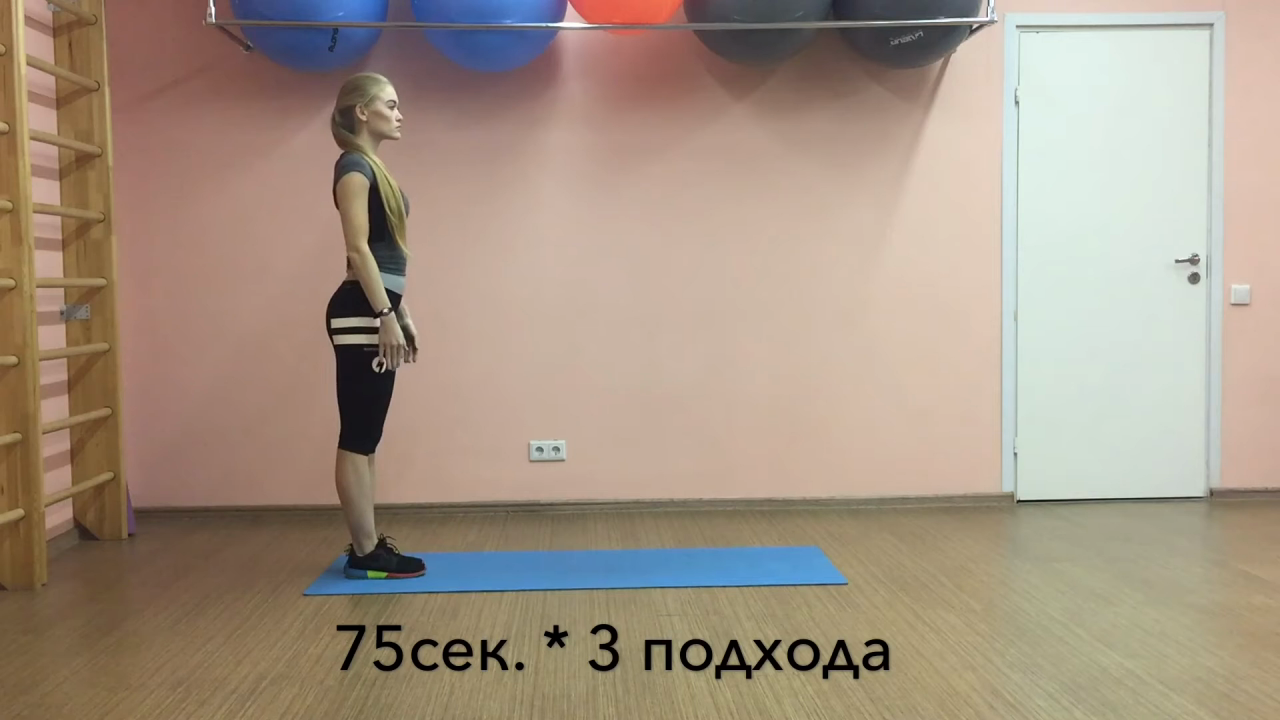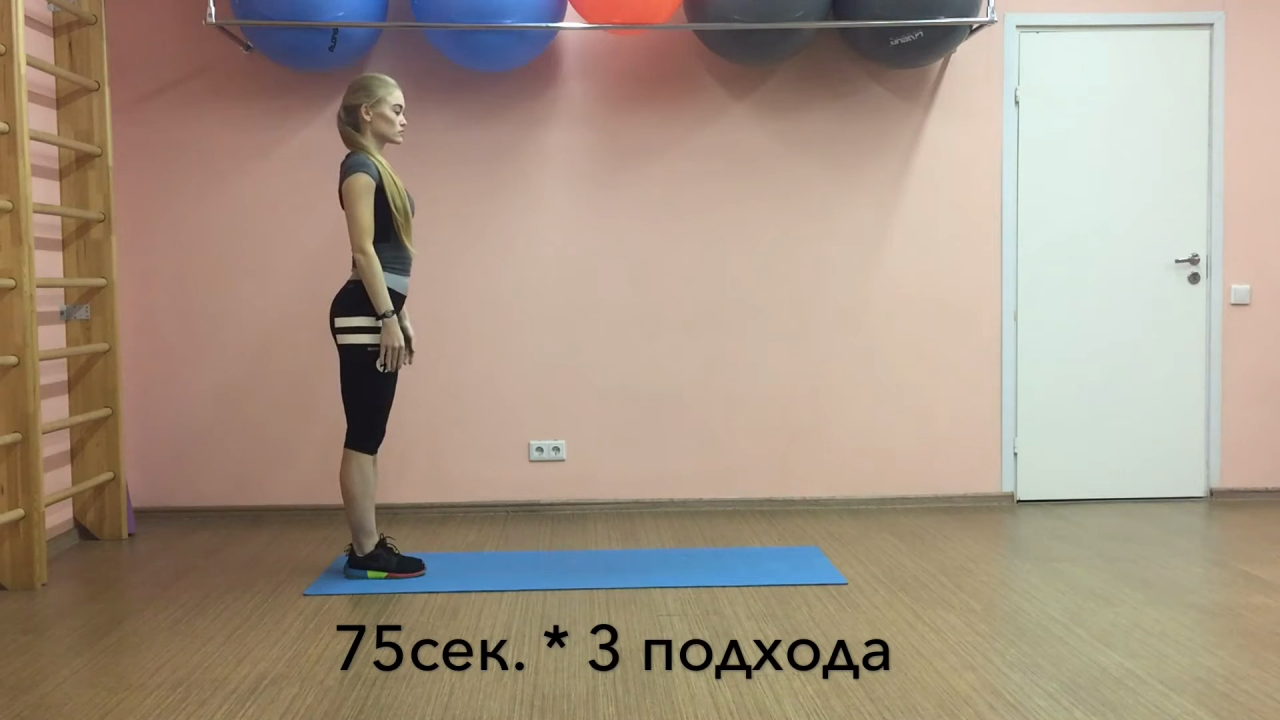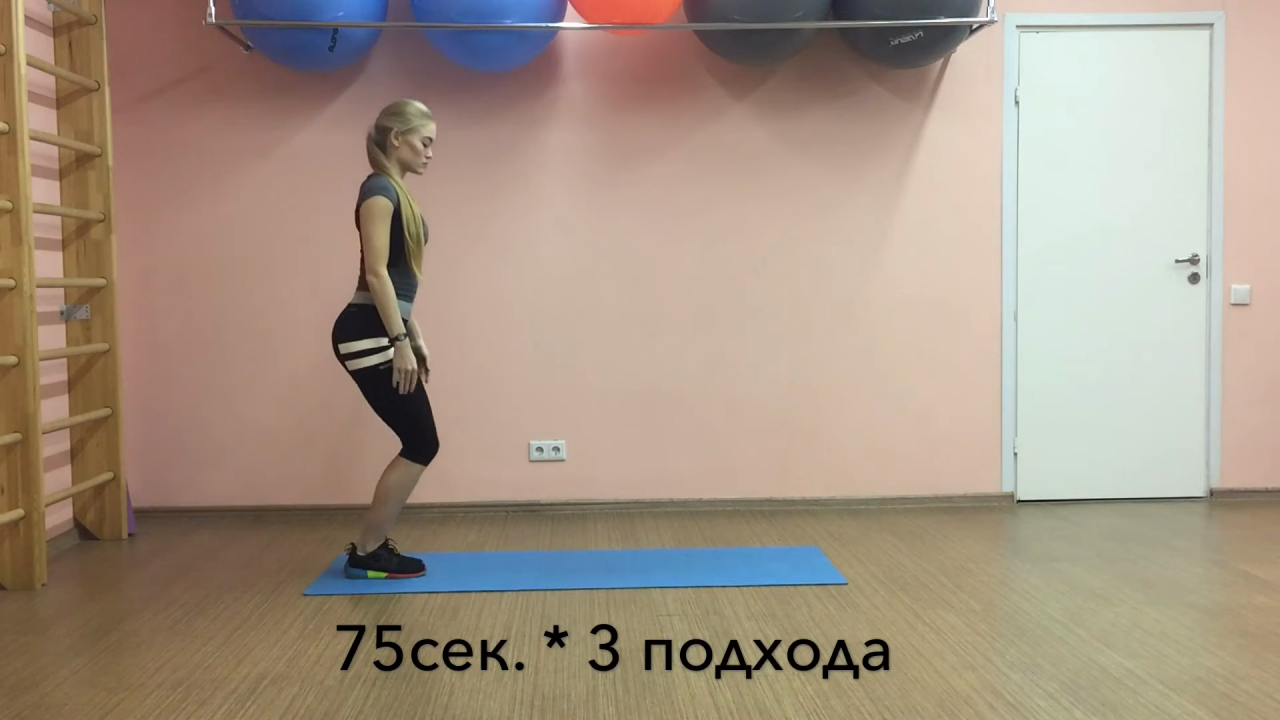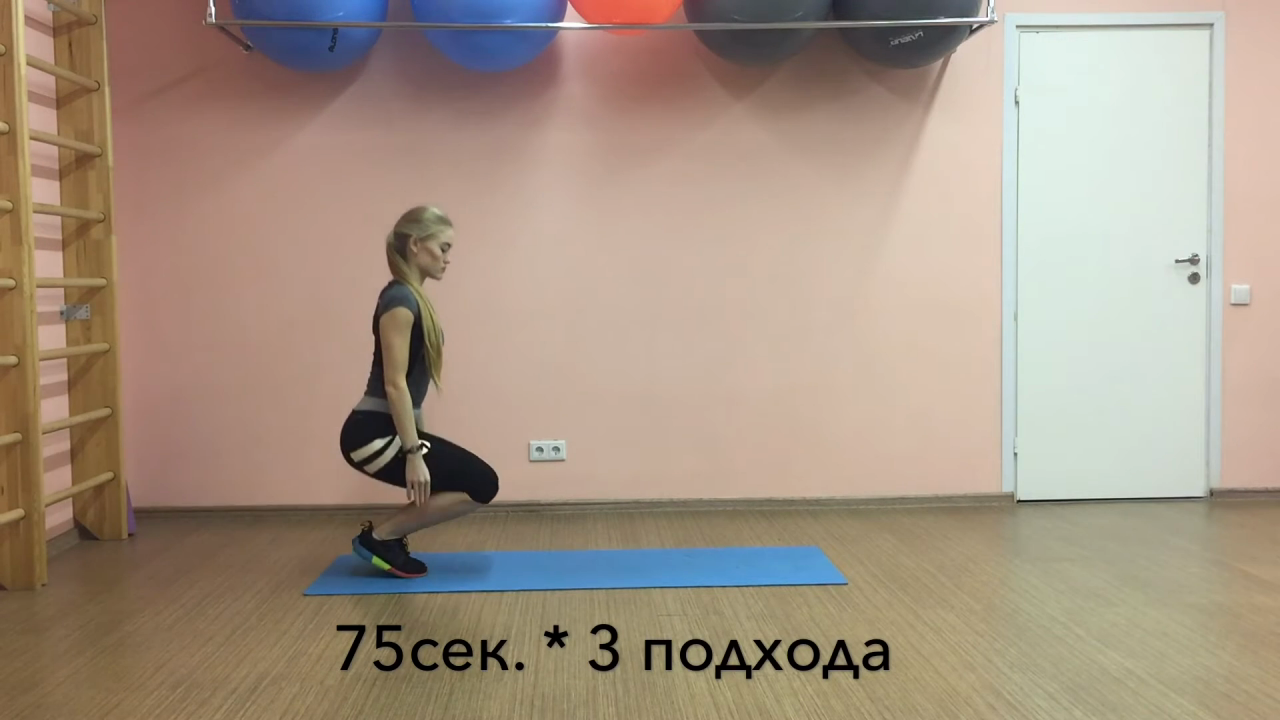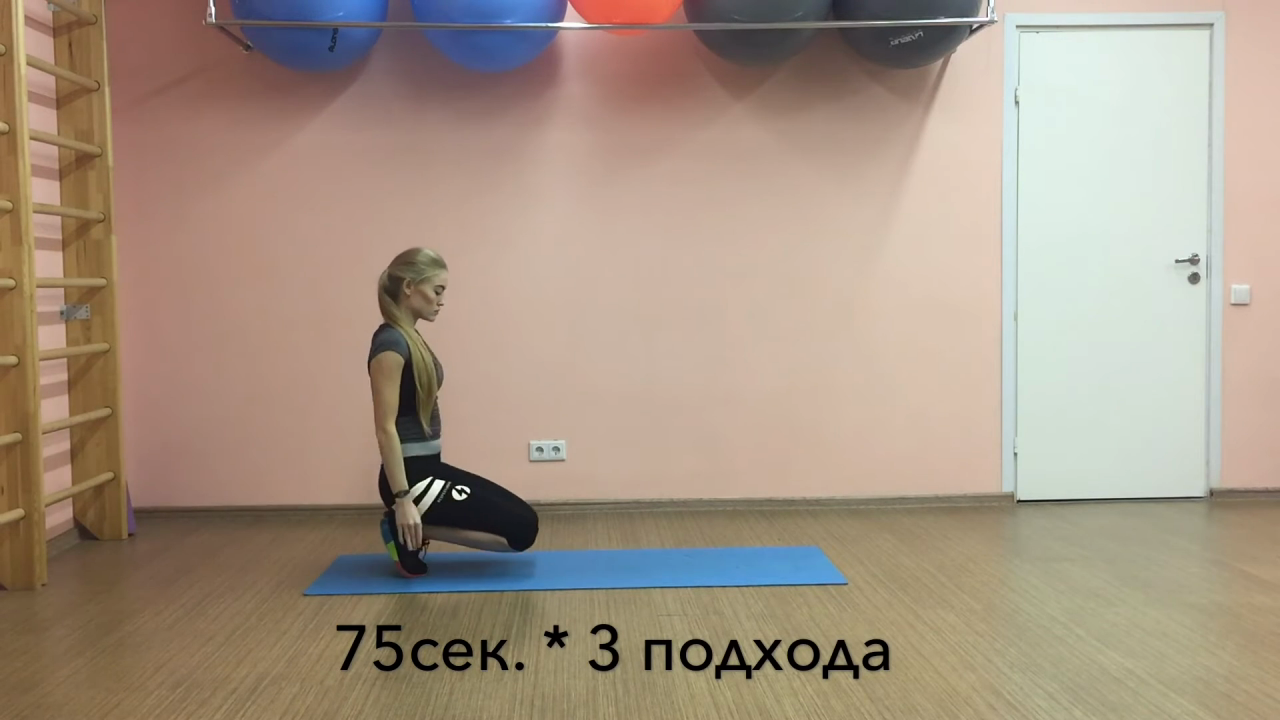
dt=0.4s
person 1, frame 1
left shoulder: (372, 167)
right shoulder: (353, 167)
right elbow: (358, 249)
left wrist: (403, 315)
right wrist: (386, 317)
left hip: (376, 311)
right hip: (360, 314)
left knee: (366, 437)
right knee: (358, 438)
left ankle: (368, 546)
right ankle: (365, 554)
person 1, frame 2
left shoulder: (376, 167)
right shoulder: (360, 168)
right elbow: (364, 251)
left wrist: (401, 317)
right wrist: (387, 319)
left hip: (378, 310)
right hip: (364, 314)
left knee: (370, 436)
right knee: (364, 438)
left ankle: (368, 547)
right ankle: (365, 555)
person 1, frame 3
left shoulder: (395, 192)
right shoulder: (379, 190)
right elbow: (377, 274)
left wrist: (414, 335)
right wrist: (401, 344)
left hip: (378, 333)
right hip: (366, 335)
left knee: (419, 445)
right knee: (422, 444)
left ankle: (372, 547)
right ankle: (366, 554)
person 1, frame 4
left shoulder: (410, 297)
right shoulder: (400, 300)
right elbow: (395, 384)
left wrist: (415, 445)
right wrist: (414, 457)
left hip: (384, 434)
right hip: (373, 436)
left knee: (477, 482)
right knee: (482, 484)
left ankle: (386, 536)
right ankle: (382, 537)
person 1, frame 5
left shoulder: (409, 337)
right shoulder: (391, 343)
right elbow: (386, 427)
right wrist: (402, 500)
left hip: (427, 468)
right hip: (412, 476)
left knee: (522, 518)
right knee: (522, 529)
left ankle: (413, 530)
right ankle: (411, 532)
